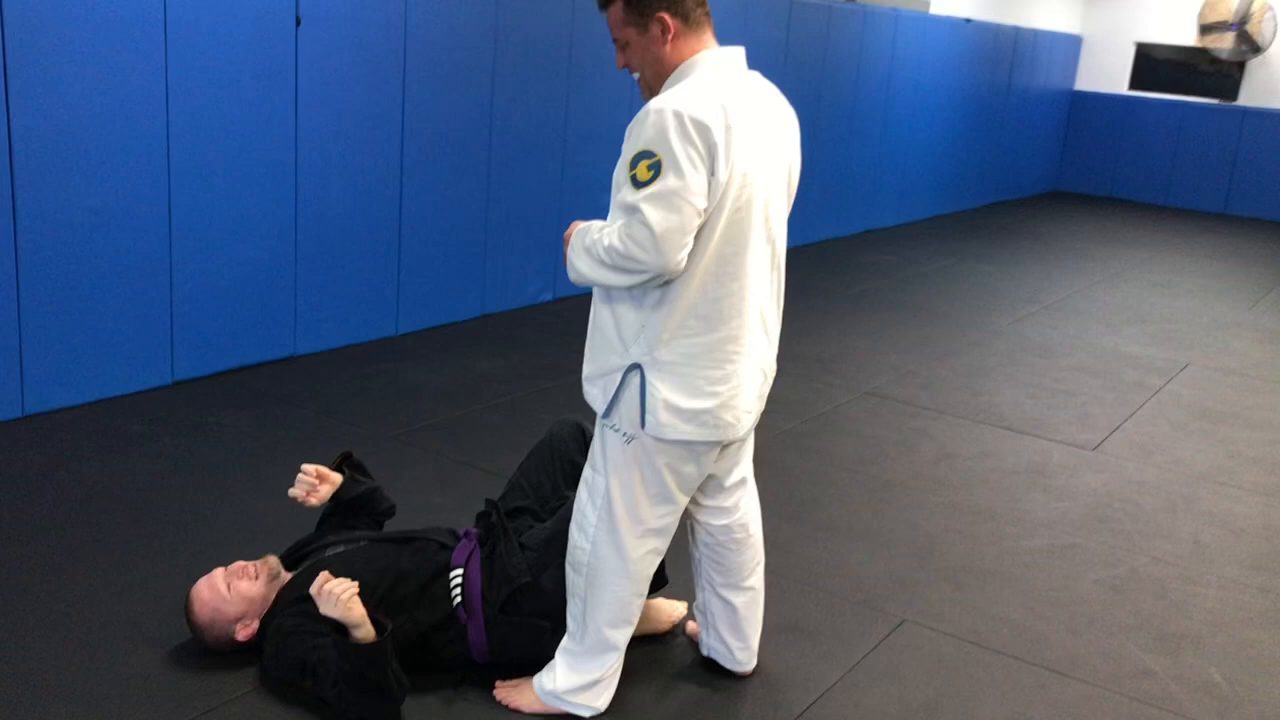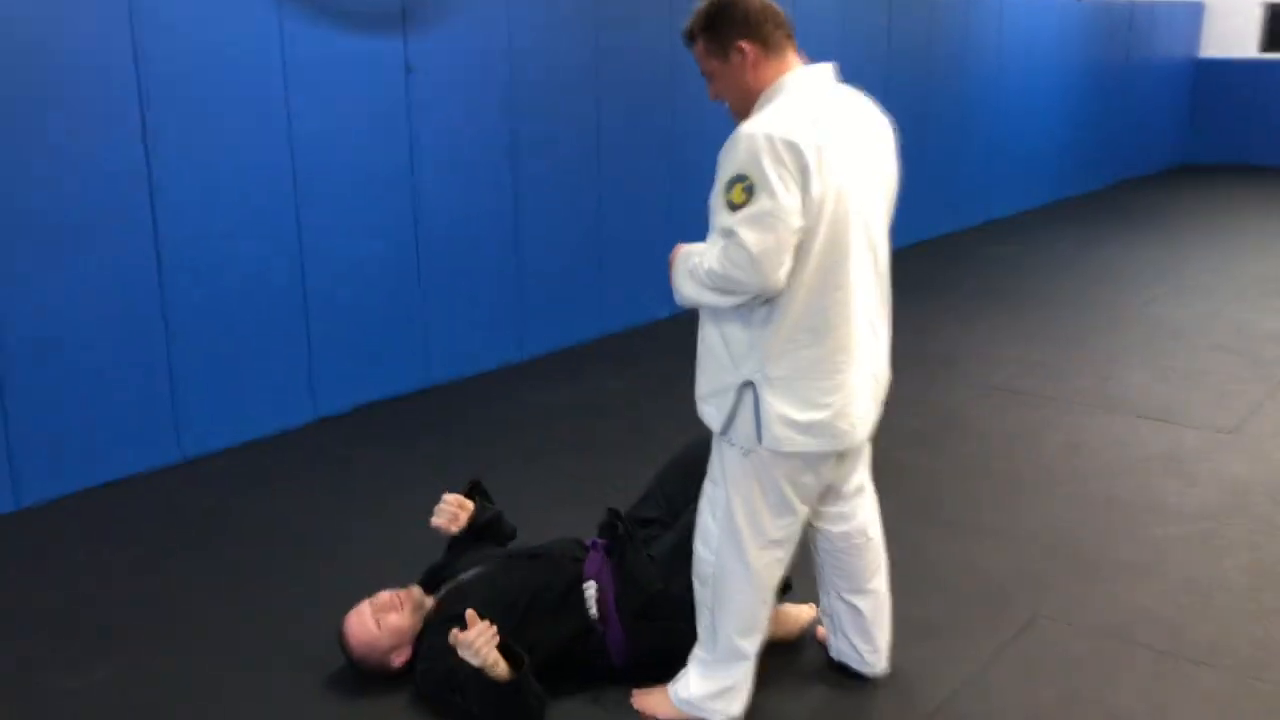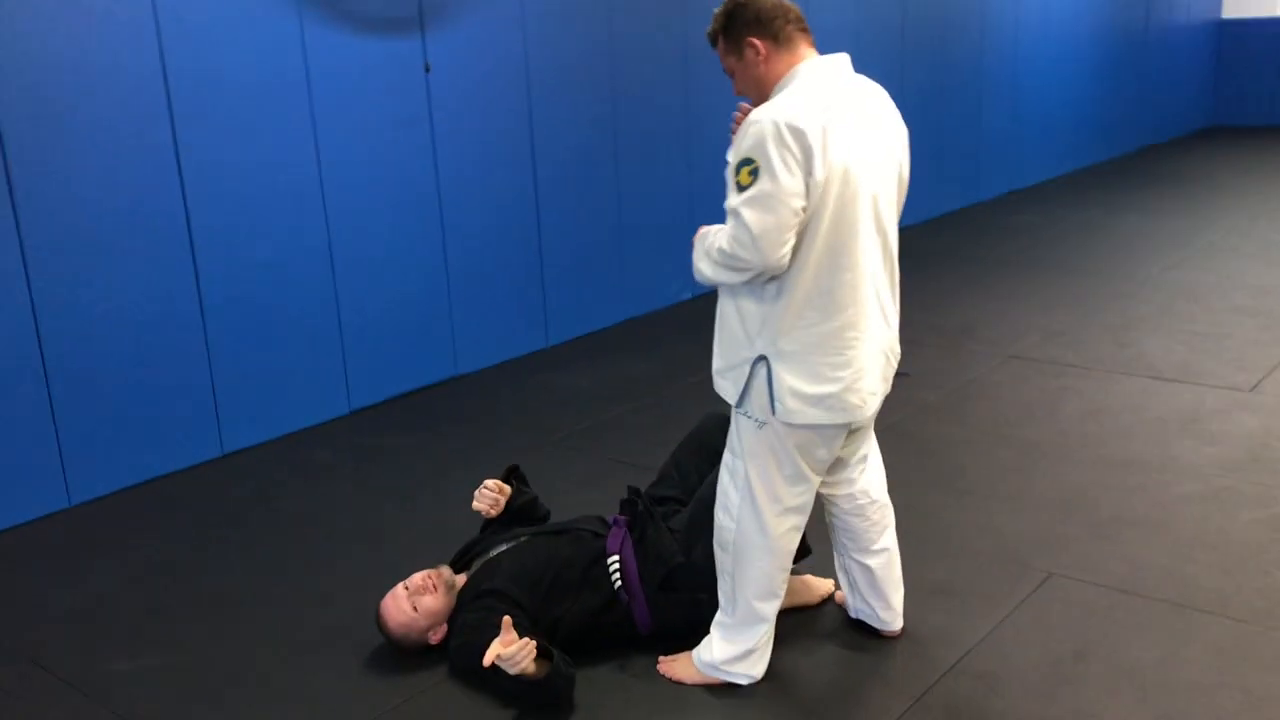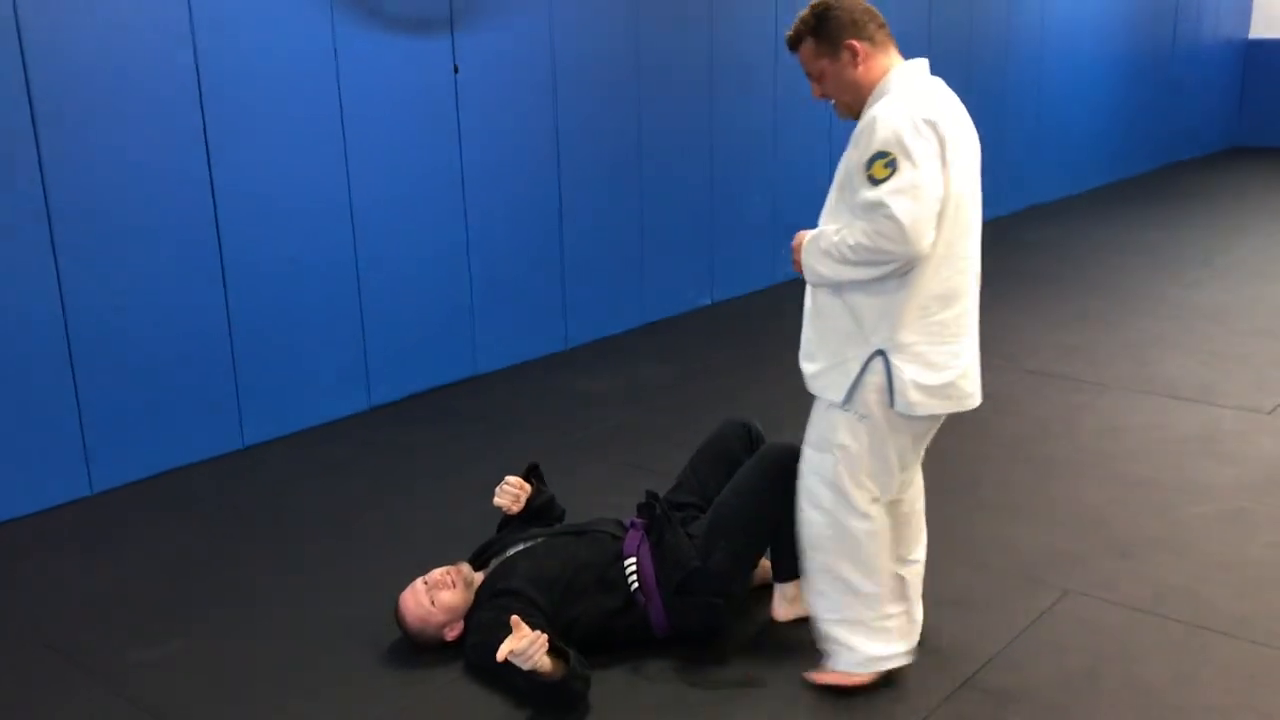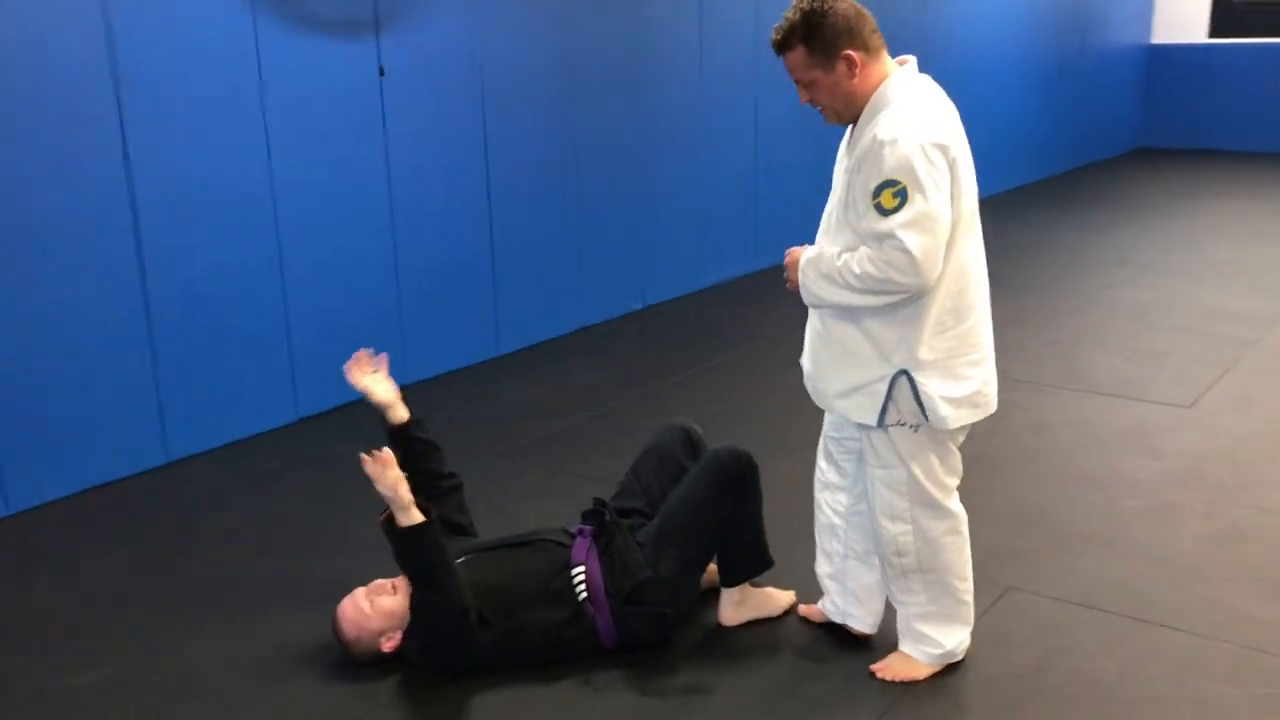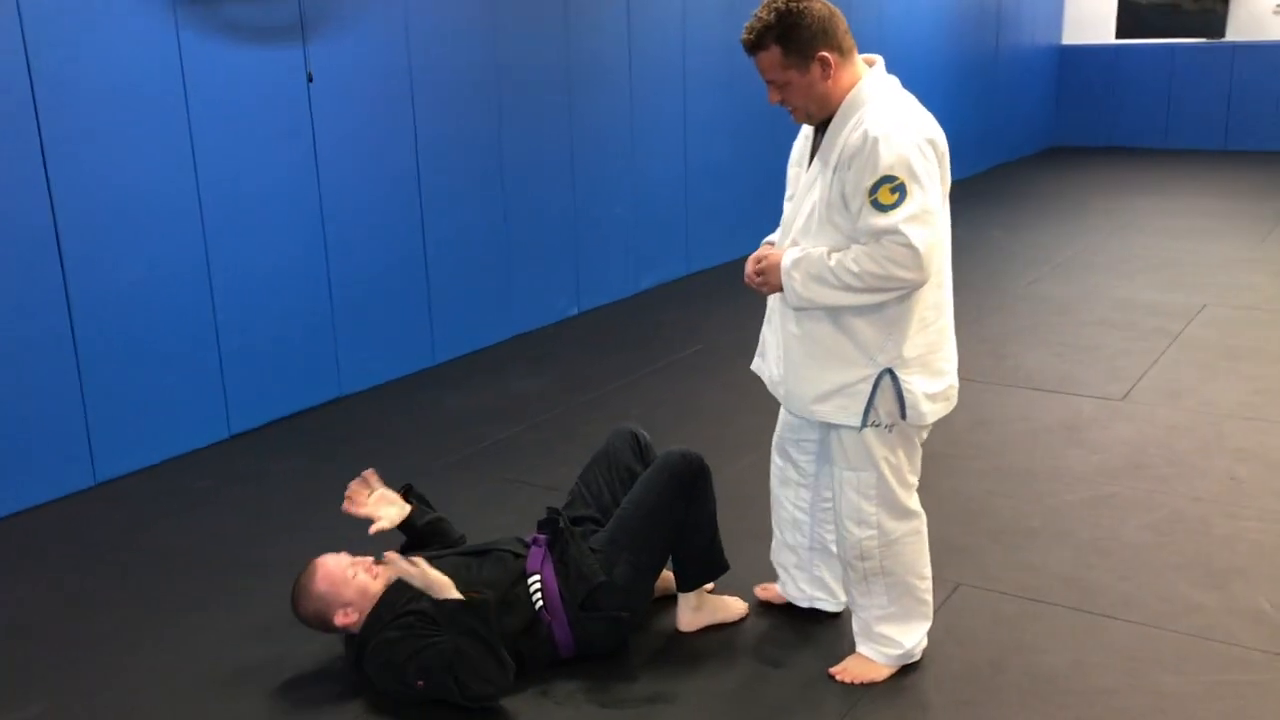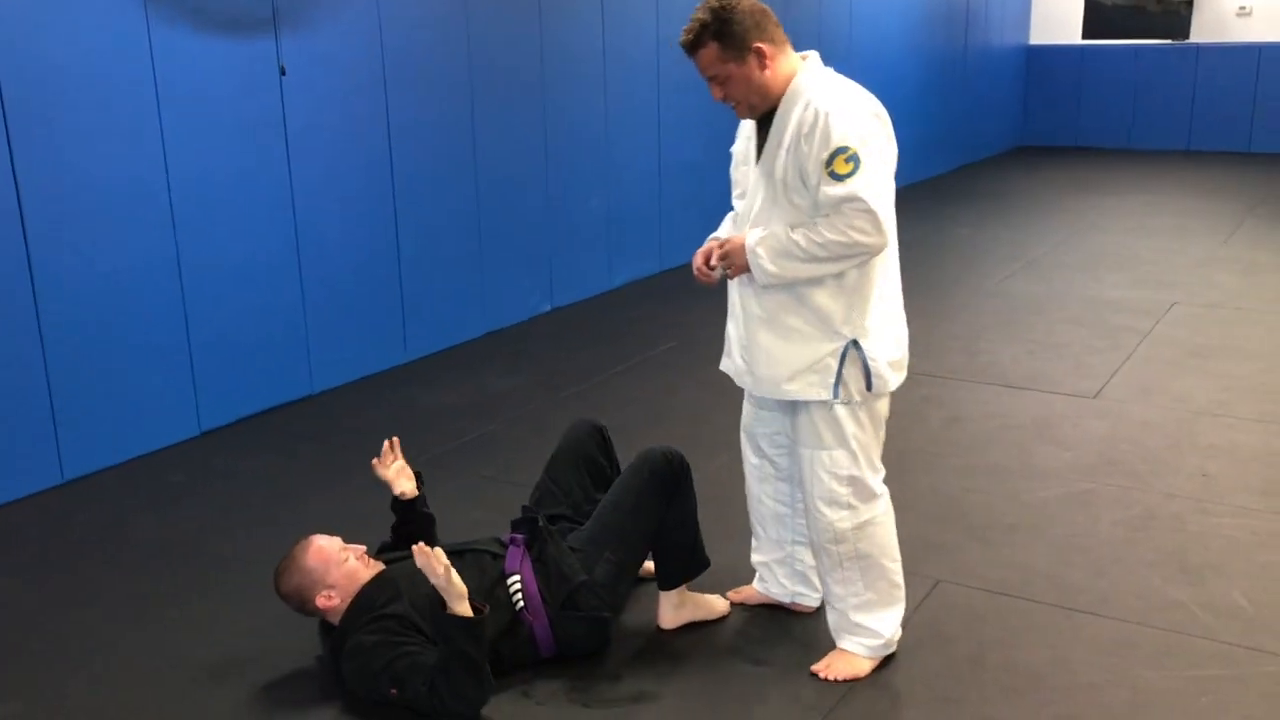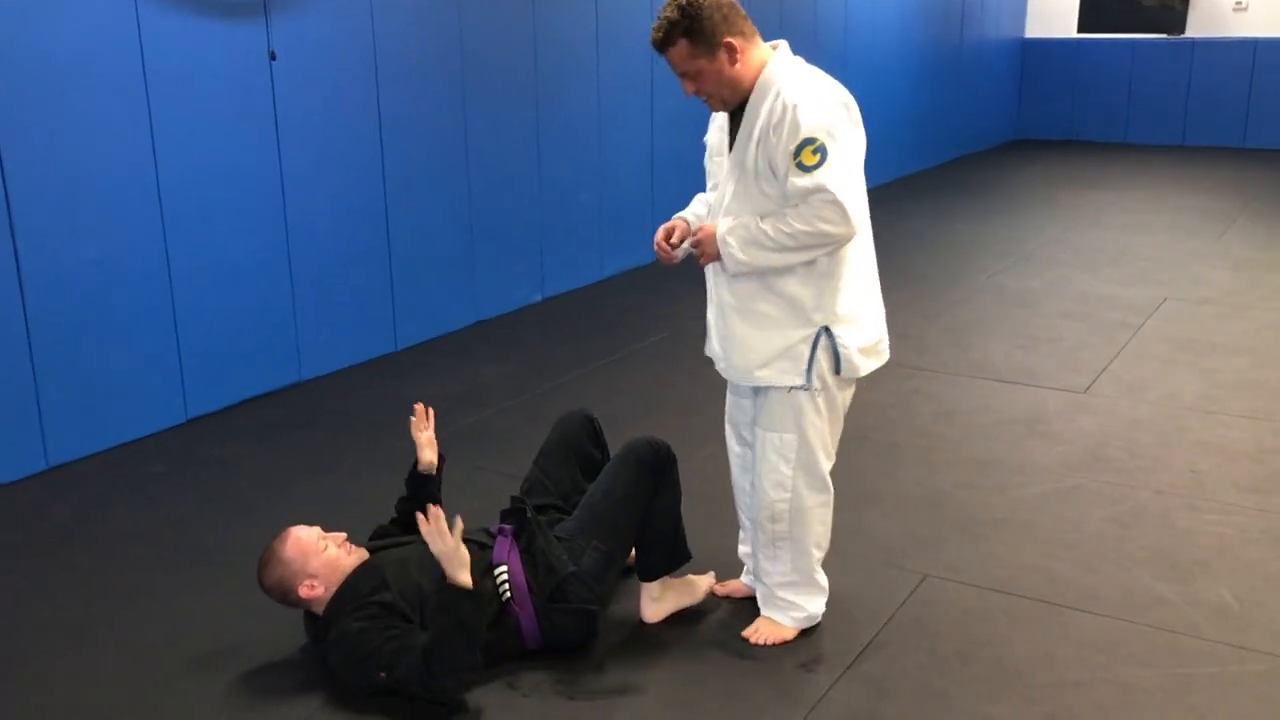
dt=0.5s
person 1, frame 1
left shoulder: (677, 114)
right shoulder: (769, 102)
left elbow: (650, 246)
left wrist: (583, 244)
left hip: (671, 372)
right hip: (737, 359)
left knee: (616, 528)
right knee: (727, 508)
right ankle: (732, 642)
person 1, frame 2
left shoulder: (767, 136)
right shoulder: (862, 113)
left elbow: (751, 268)
left wrist: (687, 266)
right wrist: (711, 260)
left hip: (784, 387)
right hip: (850, 369)
left knee: (741, 540)
right knee: (847, 515)
right ankle: (863, 647)
person 1, frame 3
left shoulder: (779, 122)
right shoulder: (875, 102)
left elbow: (756, 247)
left wrist: (706, 245)
left hip: (798, 359)
right hip: (862, 342)
left knee: (758, 508)
right knee: (854, 481)
left ankle: (733, 653)
right ankle: (880, 606)
person 1, frame 4
left shoulder: (894, 119)
right shoulder: (931, 103)
left elbow: (895, 235)
left wrist: (818, 247)
right wrist: (835, 250)
left hip: (888, 353)
right hip: (915, 343)
left knee: (839, 493)
right knee: (891, 486)
left ankle: (868, 645)
right ankle: (893, 618)
person 1, frame 5
left shoulder: (903, 137)
right shoulder: (887, 108)
left elbow: (905, 265)
left wrist: (812, 270)
right wrist: (823, 264)
left hip: (909, 365)
right hip: (875, 354)
left knee: (912, 506)
right knee: (845, 473)
left ankle: (937, 637)
right ankle: (849, 602)
person 1, frame 6
left shoulder: (891, 135)
right shoulder: (830, 117)
left elbow: (903, 258)
left wrist: (795, 273)
right wrist: (778, 248)
left hip: (874, 364)
right hip: (823, 352)
left knee: (872, 506)
right knee: (798, 465)
left ankle: (894, 637)
right ankle: (809, 582)
person 1, frame 7
left shoulder: (837, 113)
right shoulder: (760, 116)
left elbow: (862, 225)
left wrist: (758, 252)
right wrist: (726, 240)
left hip: (834, 342)
right hip: (775, 334)
left knee: (841, 491)
right knee: (770, 461)
left ankle: (869, 631)
right ankle: (787, 581)
person 1, frame 8
left shoulder: (808, 105)
right shoulder: (732, 107)
left elbow: (831, 217)
left wrist: (729, 243)
right wrist: (691, 223)
left hip: (808, 330)
right hip: (754, 322)
left knee: (789, 473)
right knee: (751, 456)
left ankle: (792, 602)
right ankle: (765, 573)
person 2, frame 1
left shoulder: (300, 561)
right shoulder: (291, 641)
left elbow: (375, 510)
left wrist: (339, 484)
right wrist: (359, 628)
left hip: (481, 551)
right hip: (510, 607)
left knee: (570, 438)
person 2, frame 2
left shoulder: (440, 582)
right shoulder: (440, 662)
left elbow: (497, 536)
left wrist: (468, 515)
right wrist: (494, 669)
left hip: (614, 558)
right hip: (642, 614)
left knee: (709, 454)
person 2, frame 3
left shoulder: (471, 559)
right shoulder: (474, 632)
left elbow: (535, 519)
right elbow: (554, 685)
left wrist: (505, 496)
right wrist: (525, 667)
left hip: (639, 531)
right hip: (666, 584)
left knee: (719, 429)
person 2, frame 4
left shoulder: (488, 558)
right shoulder: (488, 630)
left elbow: (548, 518)
left wrist: (526, 493)
right wrist: (538, 664)
left hip: (647, 537)
right hip: (682, 588)
left knee: (738, 436)
right knee: (782, 461)
left ankle: (757, 561)
right ankle: (790, 591)
person 2, frame 5
left shoulder: (429, 570)
right shoulder: (435, 641)
left elbow: (441, 484)
right elbow: (452, 609)
left wrist: (394, 410)
right wrist: (404, 511)
left hip: (604, 545)
right hip: (633, 597)
left knee: (682, 437)
right knee: (732, 466)
left ankle: (705, 567)
right ankle: (738, 597)
person 2, frame 6
left shoulder: (390, 585)
right shoulder: (393, 653)
left elbow: (446, 541)
right elbow: (490, 679)
left wrist: (402, 509)
right wrist: (449, 595)
left hip: (552, 554)
right hip: (588, 602)
left knee: (629, 443)
right knee: (683, 468)
left ankle: (655, 574)
right ankle: (694, 602)
person 2, frame 7
left shoulder: (366, 584)
right shoulder: (371, 653)
left elbow: (420, 552)
left wrist: (408, 495)
right wrist: (457, 604)
left hip: (531, 551)
right hip: (567, 599)
left knee: (587, 435)
right knee: (663, 465)
left ankle: (631, 554)
right ankle: (675, 598)
person 2, frame 8
left shoulder: (356, 571)
right shoulder: (356, 641)
left elbow: (410, 530)
right elbow: (448, 677)
left wrist: (426, 467)
right wrist: (459, 578)
left hip: (517, 542)
right hip: (554, 591)
left knee: (577, 426)
right knee: (647, 456)
left ankle: (621, 544)
right ankle: (657, 589)
